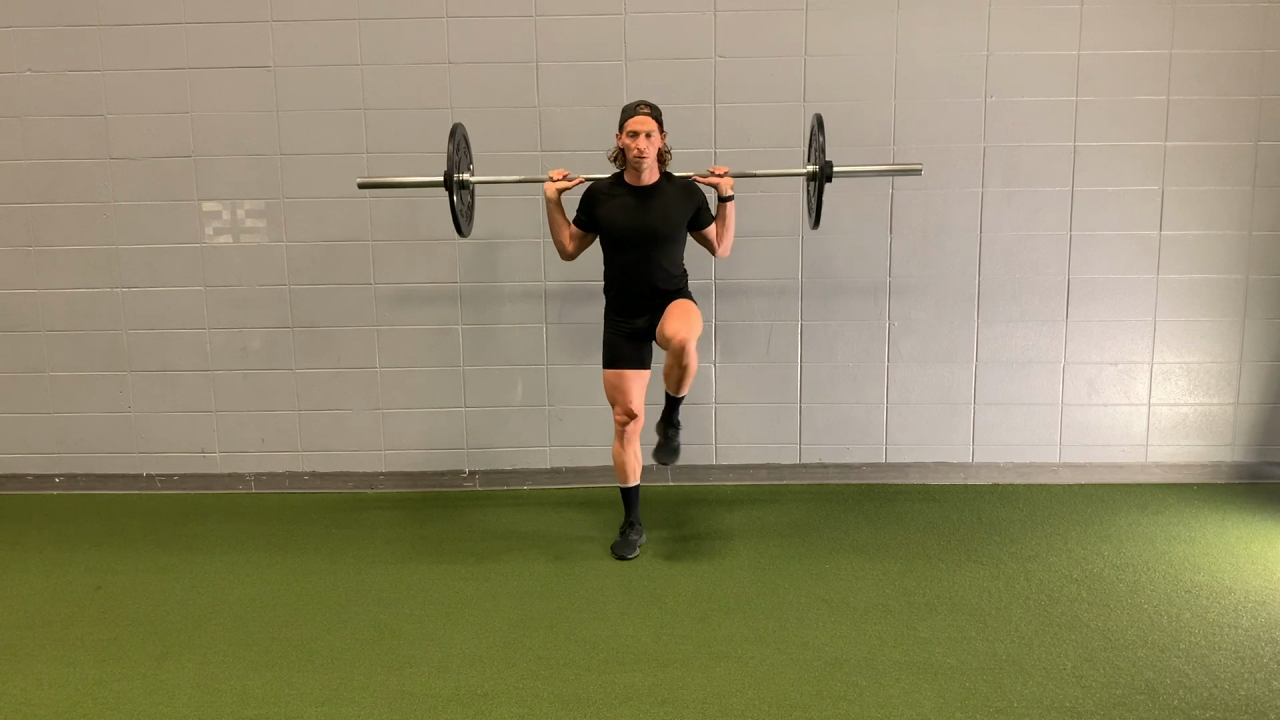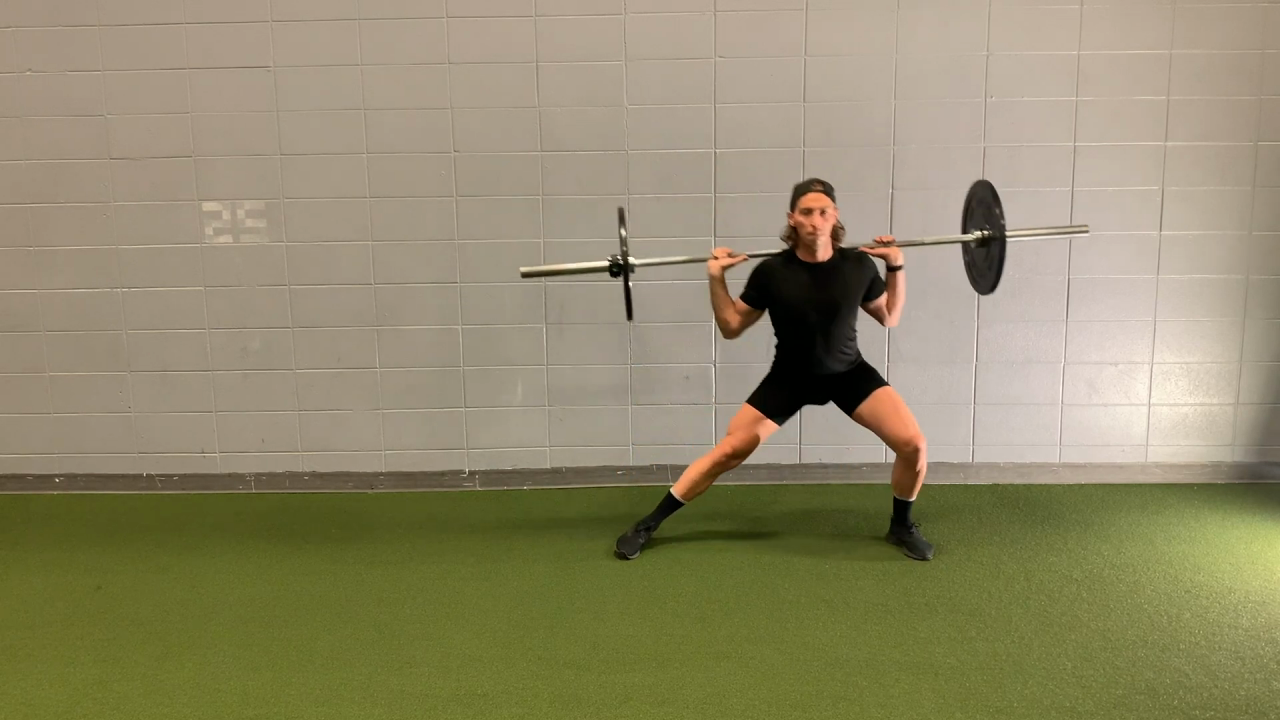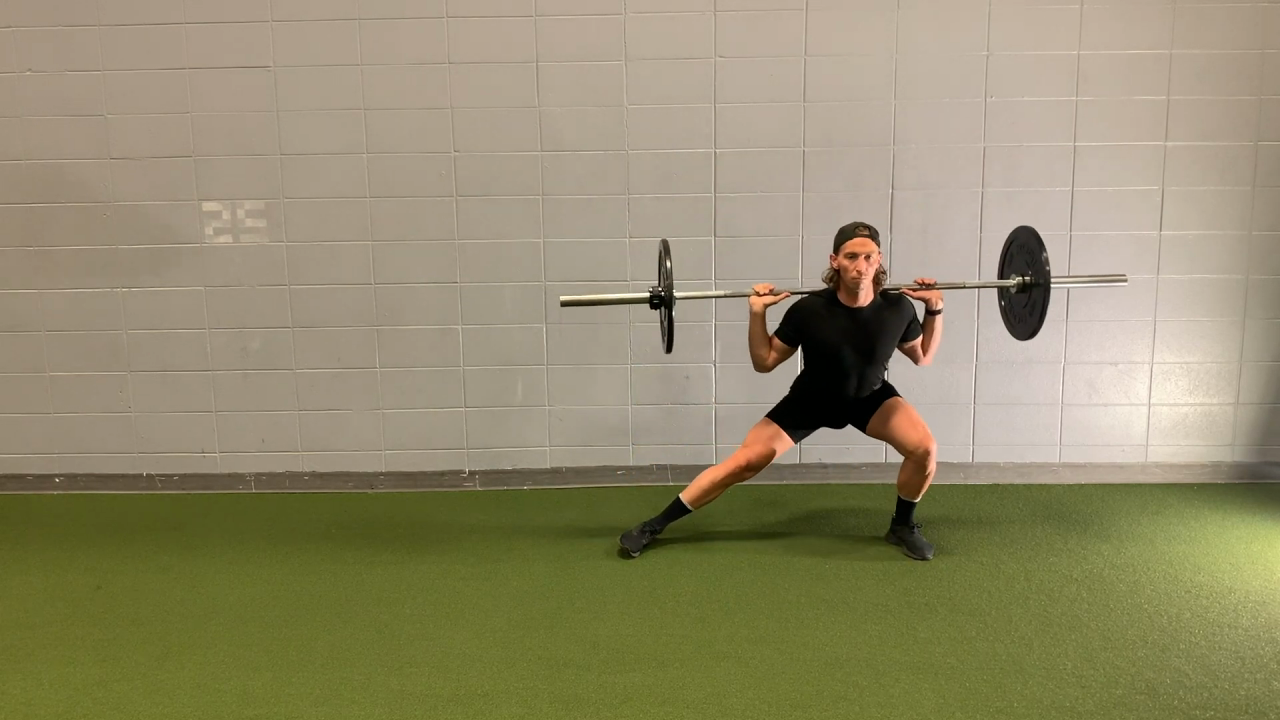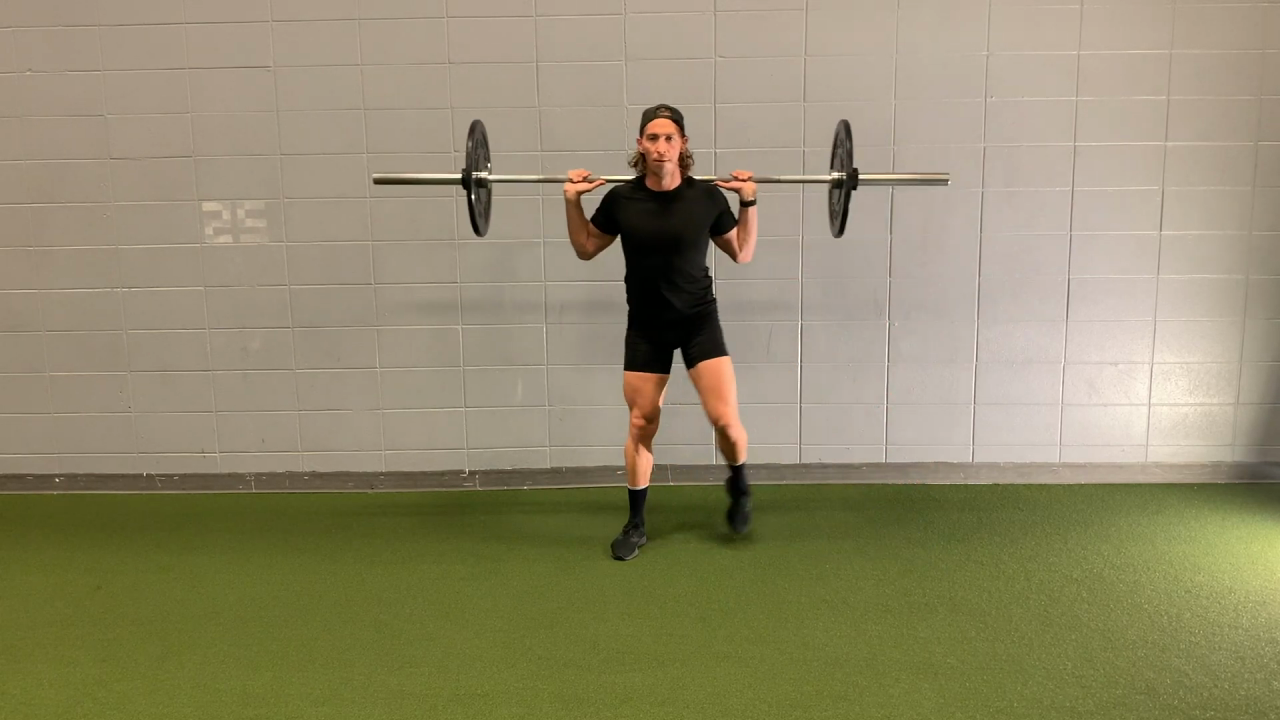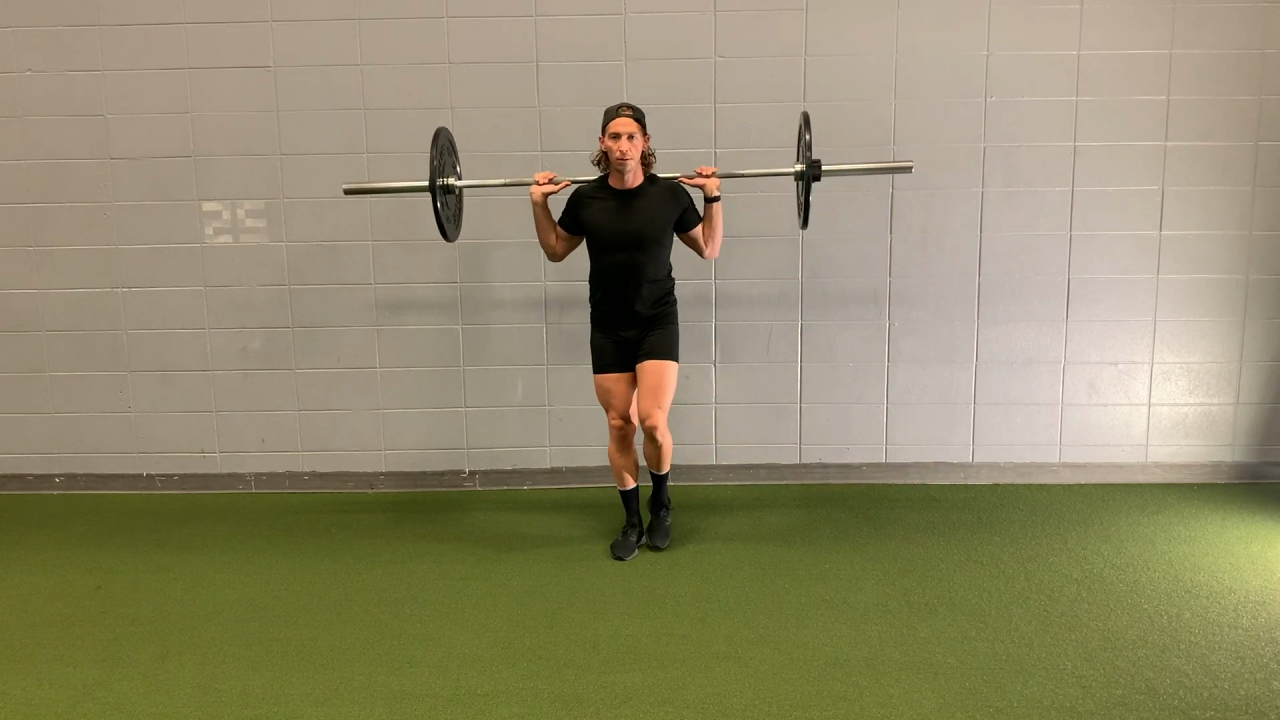
dt=1s
person 1, frame 1
left shoulder: (685, 192)
right shoulder: (599, 195)
left elbow: (720, 247)
right elbow: (569, 249)
left wrist: (726, 197)
right wrist: (552, 201)
left hip: (671, 300)
right hip: (622, 317)
left knee: (682, 340)
right knee: (625, 421)
left ankle: (671, 420)
right ankle: (632, 523)
person 1, frame 2
left shoulder: (857, 264)
right shoulder: (771, 272)
left elbow: (889, 317)
right elbow: (731, 327)
left wrist: (897, 266)
right wrist: (716, 278)
left hip: (848, 371)
right hip: (789, 377)
left knee: (912, 443)
right knee: (729, 451)
left ankle: (901, 525)
right ankle: (647, 525)
person 1, frame 3
left shoulder: (897, 309)
right shoulder: (809, 310)
left elbow: (922, 356)
right elbow: (764, 362)
left wrist: (935, 310)
right wrist: (757, 313)
left hip: (869, 396)
right hip: (809, 401)
left knee: (924, 448)
right knee: (742, 463)
left ankle: (902, 526)
right ankle: (654, 525)
person 1, frame 4
left shoulder: (706, 196)
right shoulder: (620, 199)
left elbow: (741, 253)
right elbow: (585, 249)
left wrist: (748, 202)
right wrist: (572, 201)
left hip: (698, 320)
right hip: (645, 325)
left knee: (725, 417)
right knee: (641, 424)
left ankle: (738, 485)
right ankle: (636, 524)
person 1, frame 5
left shoulder: (670, 195)
right shoulder: (584, 198)
left elbow: (708, 249)
right elbow: (556, 250)
left wrist: (712, 197)
right wrist: (538, 203)
left hip: (657, 321)
right hip: (607, 327)
left knee: (653, 422)
right knee: (619, 426)
left ankle: (661, 501)
right ankle: (632, 521)
